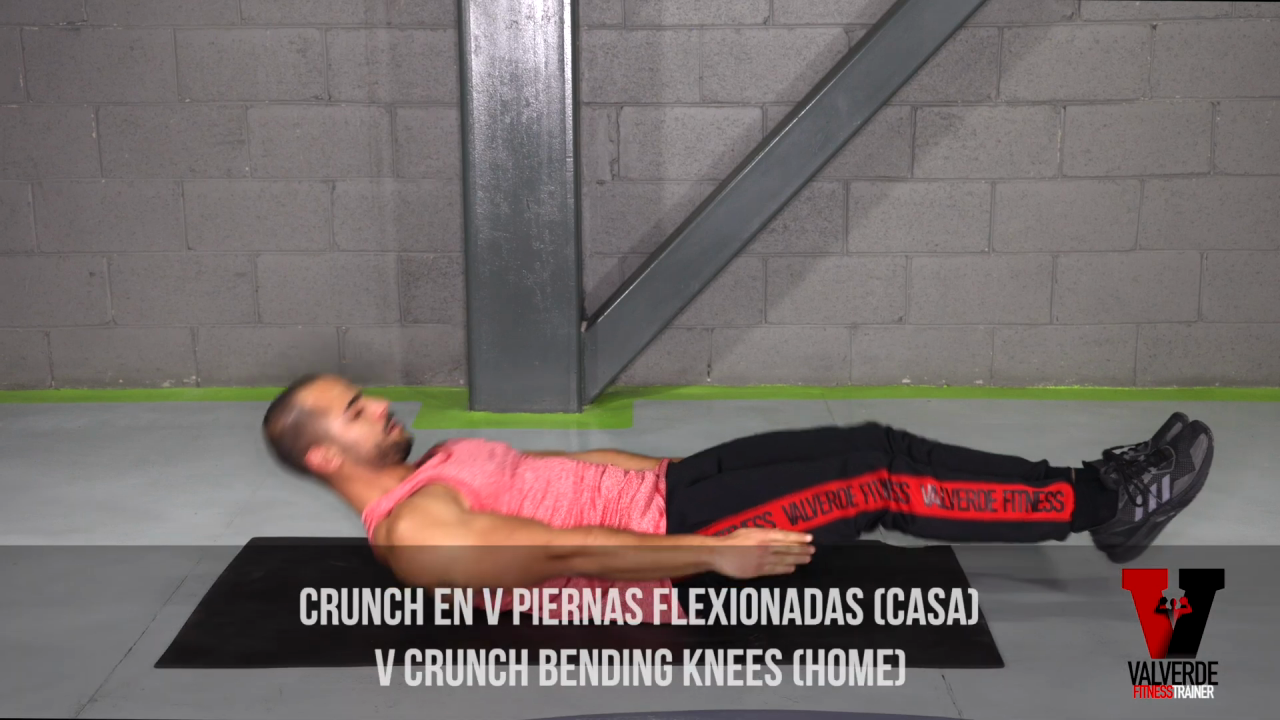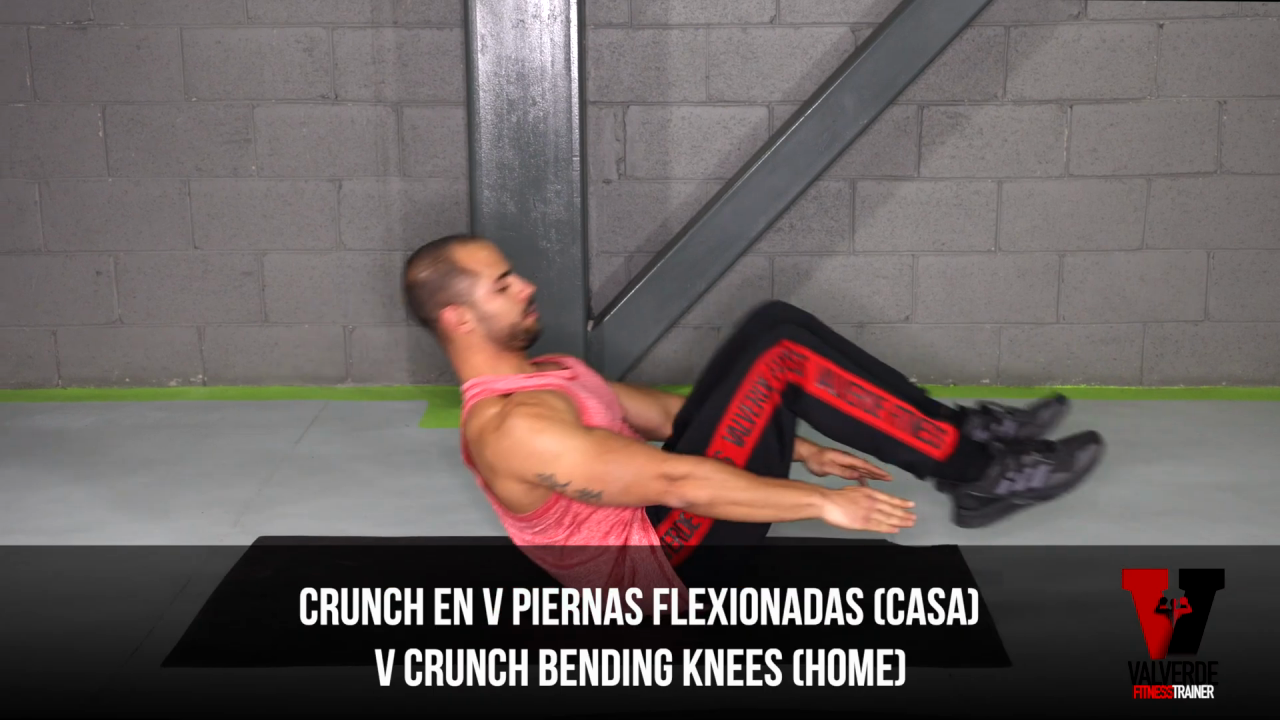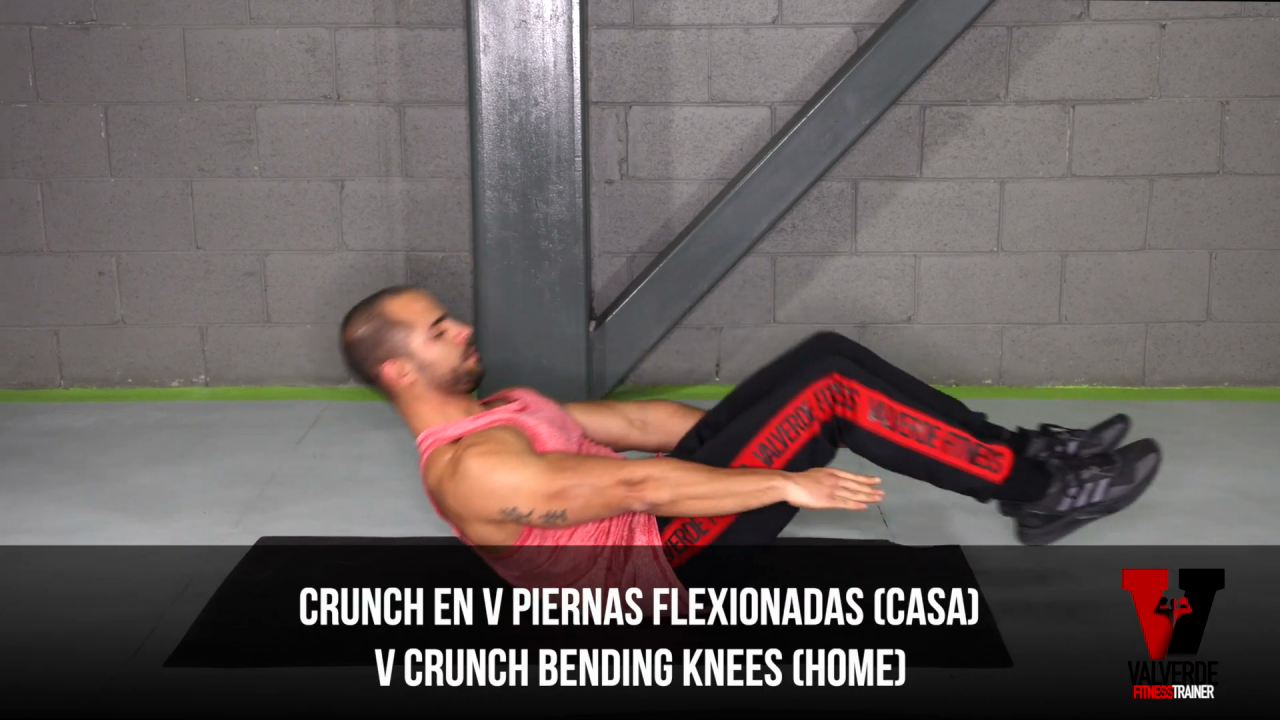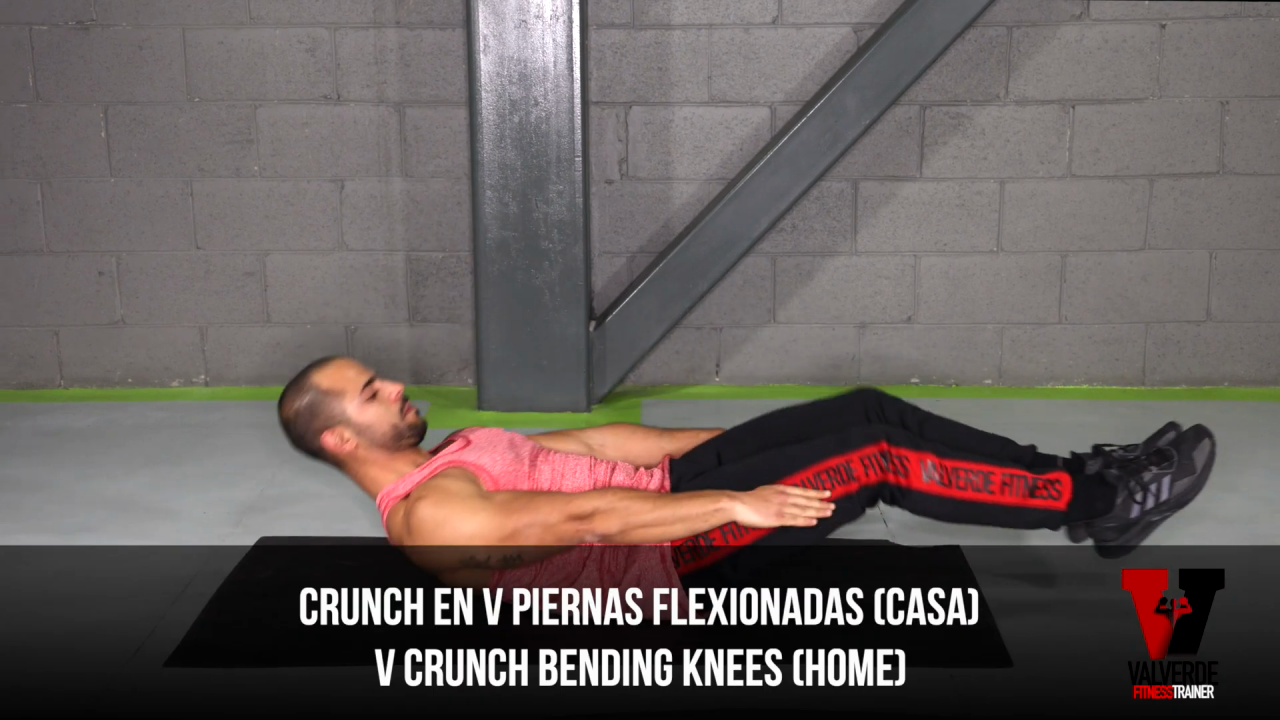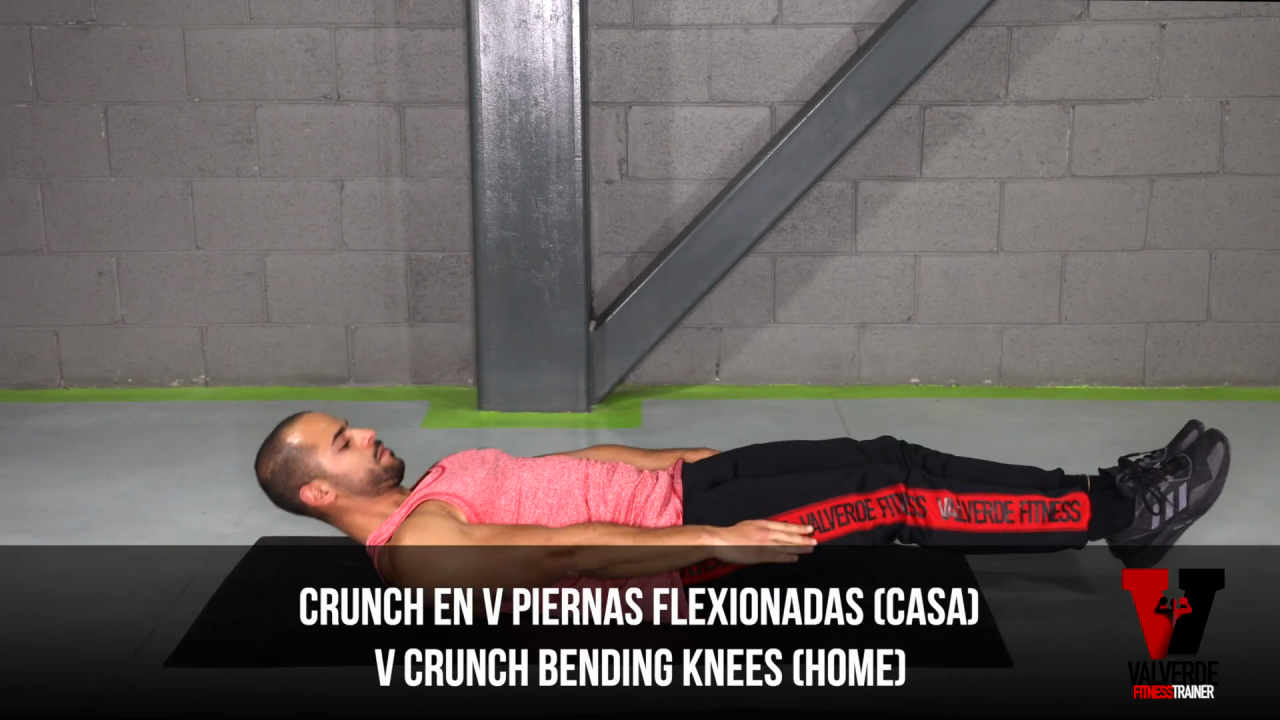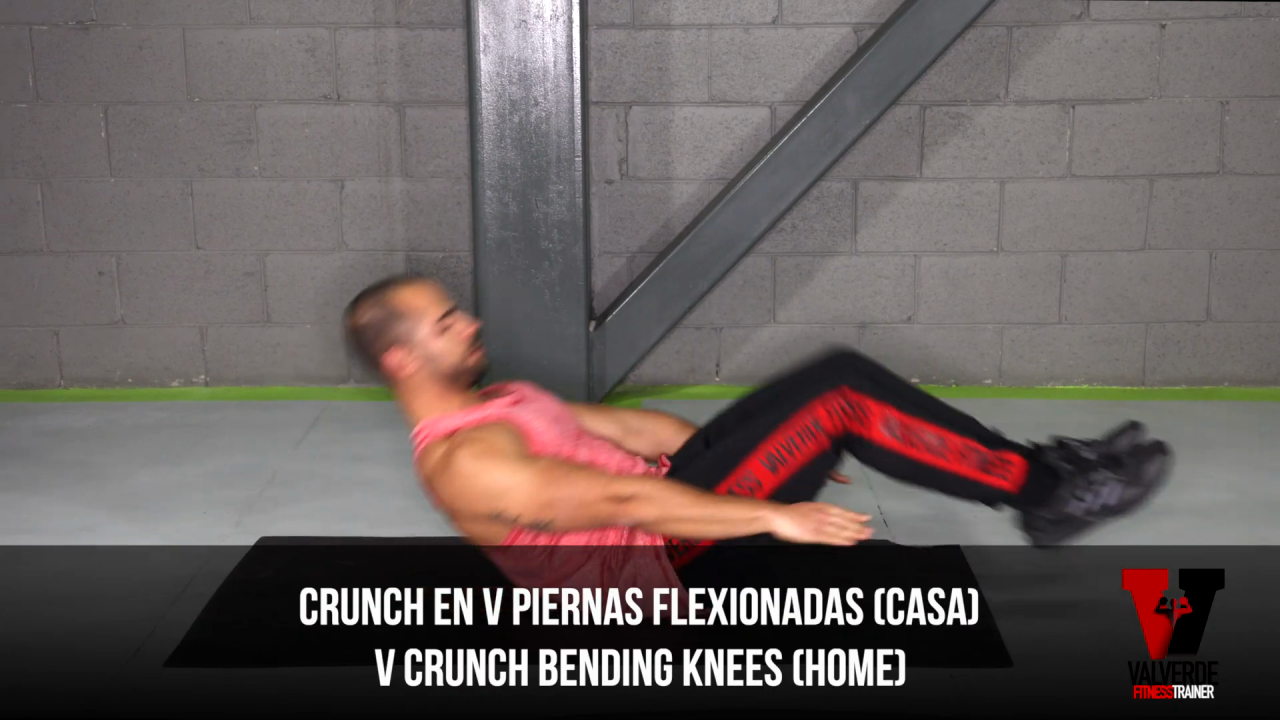
dt=0.5s
person 1, frame 1
left shoulder: (437, 470)
right shoulder: (413, 531)
right elbow: (564, 553)
left wrist: (669, 475)
right wrist: (712, 552)
left hip: (665, 487)
right hip: (672, 545)
left knee: (867, 446)
right knee: (877, 479)
left ankle: (1092, 485)
right ankle: (1103, 508)
person 1, frame 2
left shoulder: (534, 374)
right shoulder: (512, 429)
left elbow: (661, 416)
right elbow: (671, 480)
left wrist: (803, 449)
right wrist: (823, 505)
left hip: (669, 530)
right hip: (665, 565)
left knee: (777, 330)
right knee: (782, 352)
left ankle: (961, 439)
right ankle: (978, 472)
person 1, frame 3
left shoulder: (490, 412)
right shoulder: (471, 471)
left elbow: (630, 422)
right elbow: (631, 488)
left wrist: (787, 441)
right wrist: (786, 485)
left hip: (662, 518)
right hip: (668, 560)
left knee: (823, 359)
right knee: (831, 387)
left ankle: (1020, 457)
right ankle: (1033, 491)
person 1, frame 4
left shoulder: (451, 458)
right shoulder: (429, 518)
left elbow: (590, 442)
right elbow: (585, 522)
left wrist: (715, 441)
right wrist: (737, 501)
left hip: (668, 486)
right hip: (668, 557)
left knee: (865, 409)
right knee: (875, 457)
left ankle: (1082, 481)
right ankle: (1102, 503)
person 1, frame 5
left shoulder: (439, 489)
right shoulder: (414, 550)
right elbow: (566, 553)
left wrist: (685, 463)
right wrist: (716, 542)
left hip: (677, 484)
right hip: (674, 546)
left knee: (885, 459)
right knee: (895, 502)
left ankle: (1109, 498)
right ankle: (1119, 516)
person 1, frame 6
left shoulder: (485, 408)
right shoulder: (463, 466)
left elbow: (624, 431)
right elbow: (620, 504)
left wrist: (775, 452)
right wrist: (776, 516)
left hip: (664, 515)
right hip: (667, 562)
left knee: (840, 378)
right knee: (841, 396)
left ankle: (1032, 472)
right ankle: (1042, 492)
